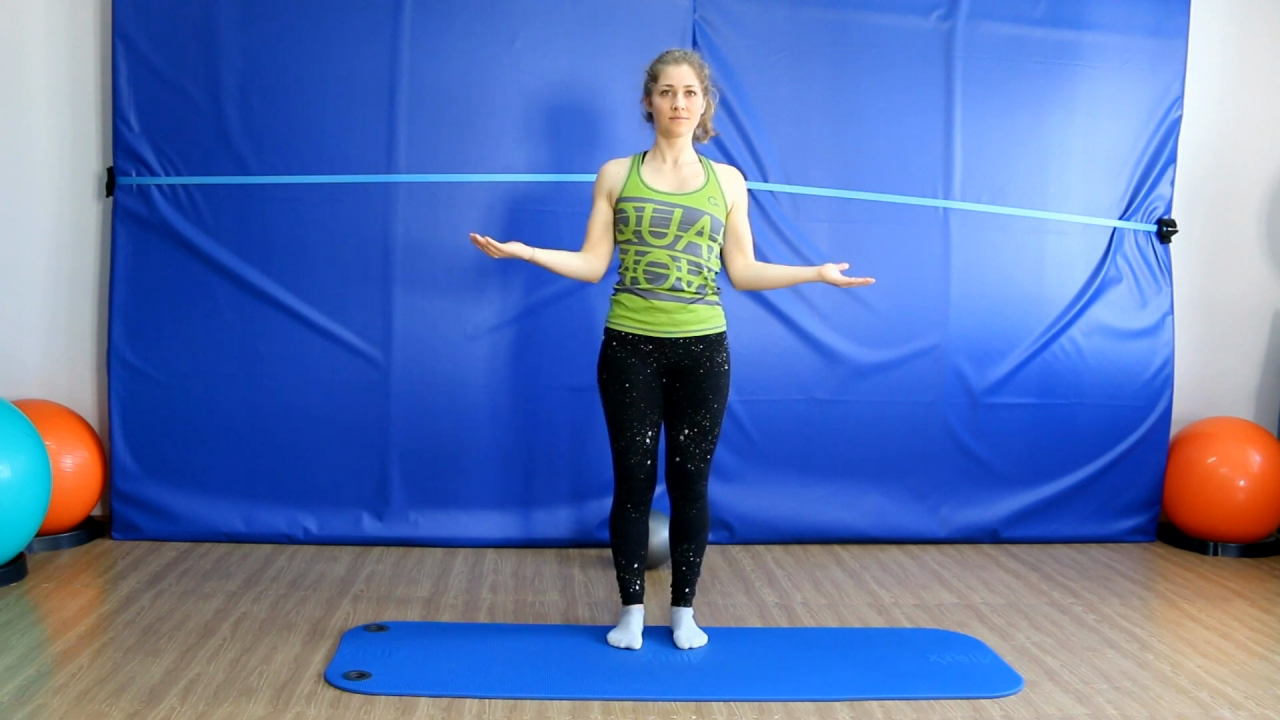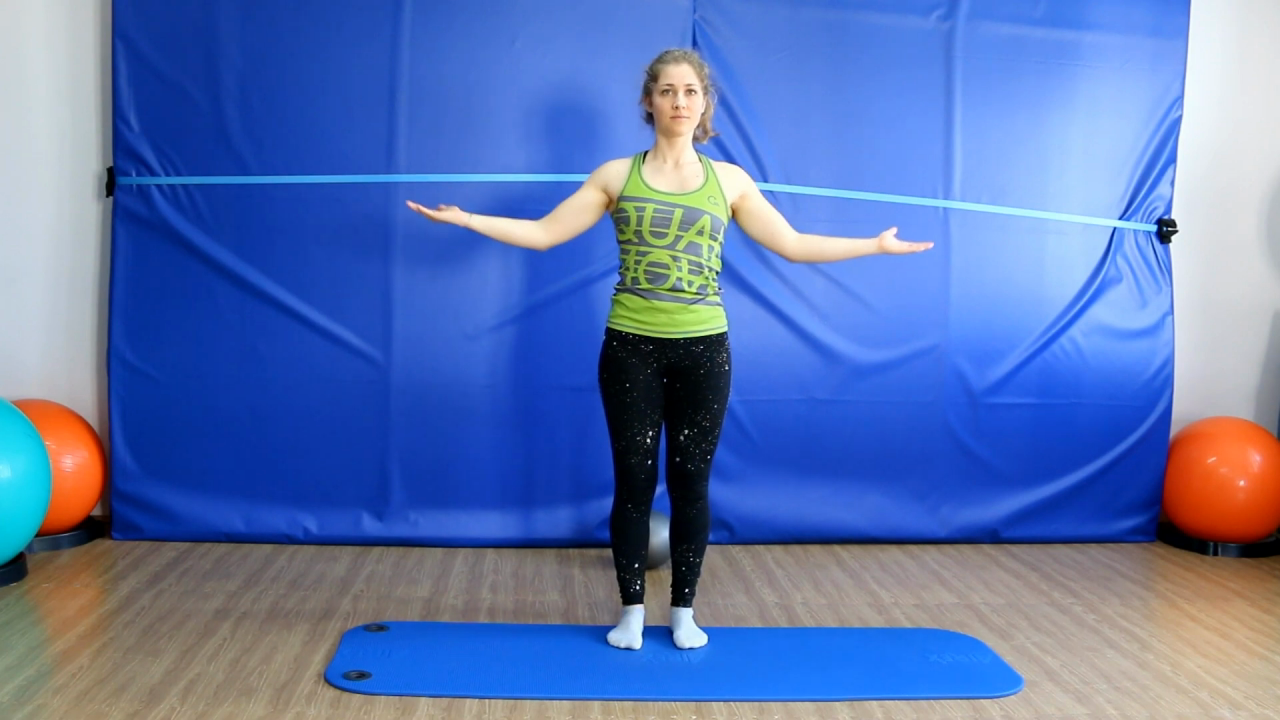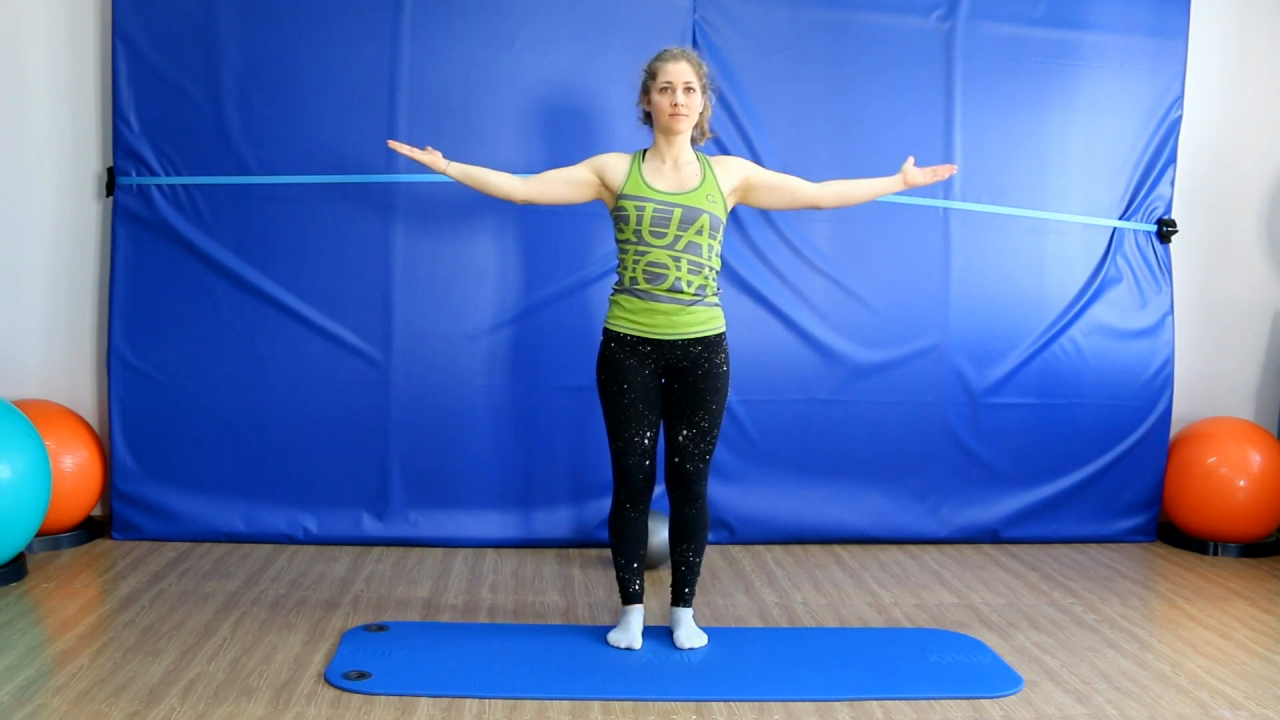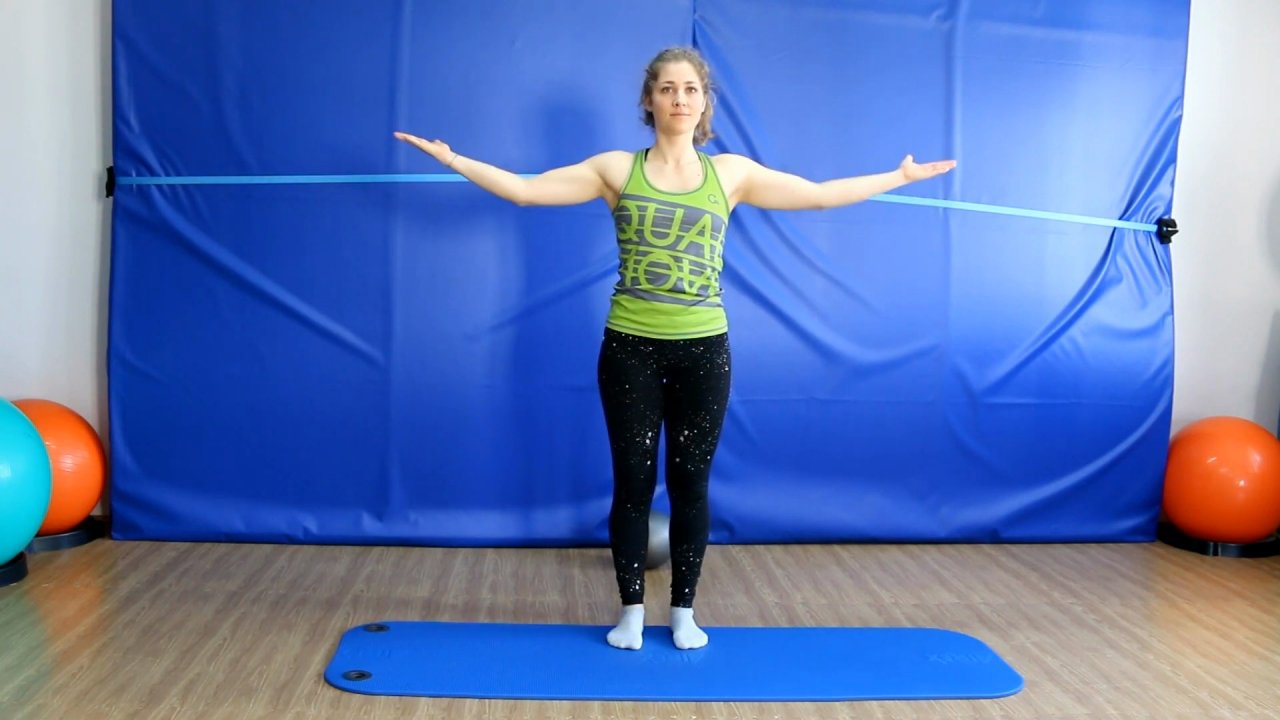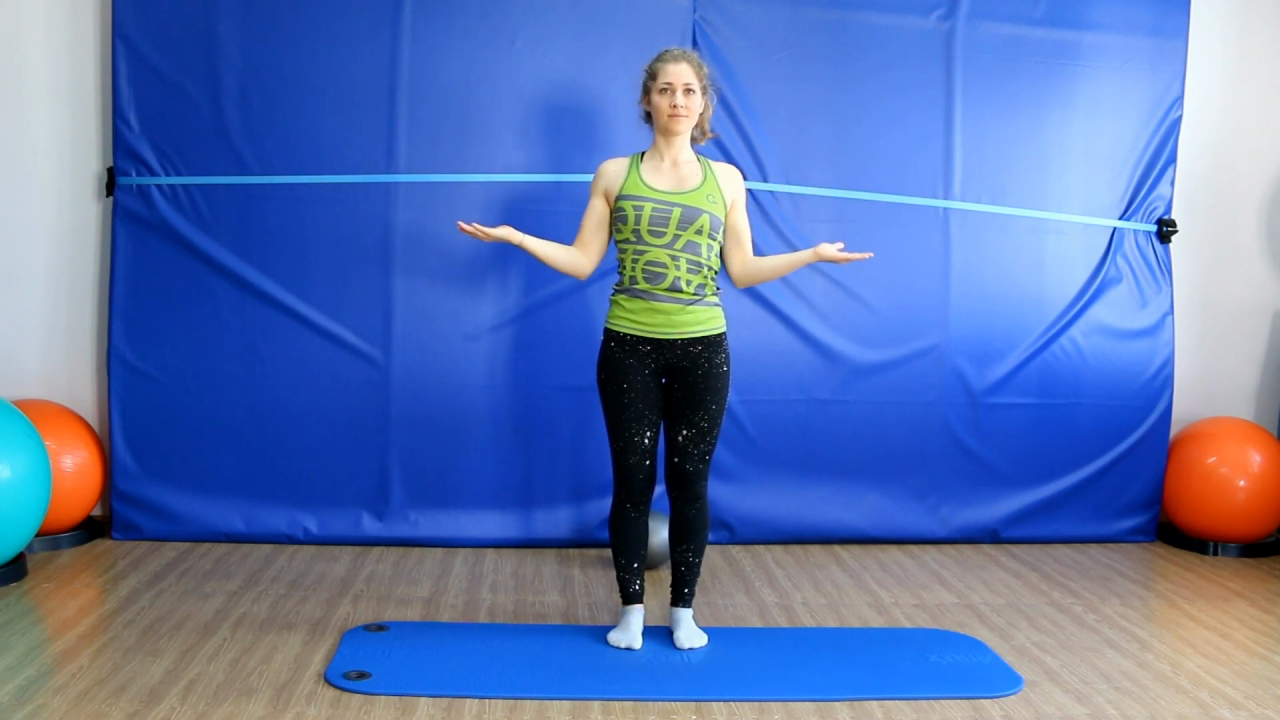
dt=1s
person 1, frame 1
left shoulder: (728, 181)
right shoulder: (616, 174)
left elbow: (743, 271)
right elbow: (592, 265)
left wrist: (817, 272)
right wrist: (525, 251)
left hip: (703, 348)
right hip: (630, 346)
left knee: (690, 482)
right knee: (633, 480)
left ankle: (684, 610)
right ankle: (631, 609)
person 1, frame 2
left shoulder: (729, 180)
right shoulder: (616, 175)
left elbow: (794, 245)
right elbow: (543, 233)
left wrist: (874, 244)
right wrist: (467, 219)
left hip: (703, 348)
right hip: (631, 347)
left knee: (691, 482)
right knee: (634, 481)
left ankle: (684, 610)
right ankle: (631, 609)
person 1, frame 3
left shoulder: (730, 173)
right shoulder: (613, 169)
left elbow: (820, 194)
right elbow: (522, 187)
left wrist: (899, 181)
right wrist: (448, 166)
left hip: (701, 348)
right hip: (628, 348)
left knee: (690, 482)
right knee: (631, 481)
left ankle: (683, 610)
right ankle: (631, 610)
person 1, frame 4
left shoulder: (732, 172)
right shoulder: (615, 168)
left elbow: (821, 194)
right elbow: (524, 189)
left wrist: (899, 176)
right wrist: (453, 159)
left hip: (703, 349)
right hip: (630, 347)
left knee: (690, 483)
right knee: (632, 481)
left ankle: (683, 610)
right ankle: (631, 609)
person 1, frame 5
left shoulder: (726, 179)
right shoulder: (615, 174)
left elbow: (741, 271)
right elbow: (583, 262)
left wrist: (813, 254)
right wrist: (516, 237)
left hip: (703, 349)
right hip: (629, 347)
left knee: (690, 482)
right knee: (632, 481)
left ankle: (683, 610)
right ankle: (631, 610)
